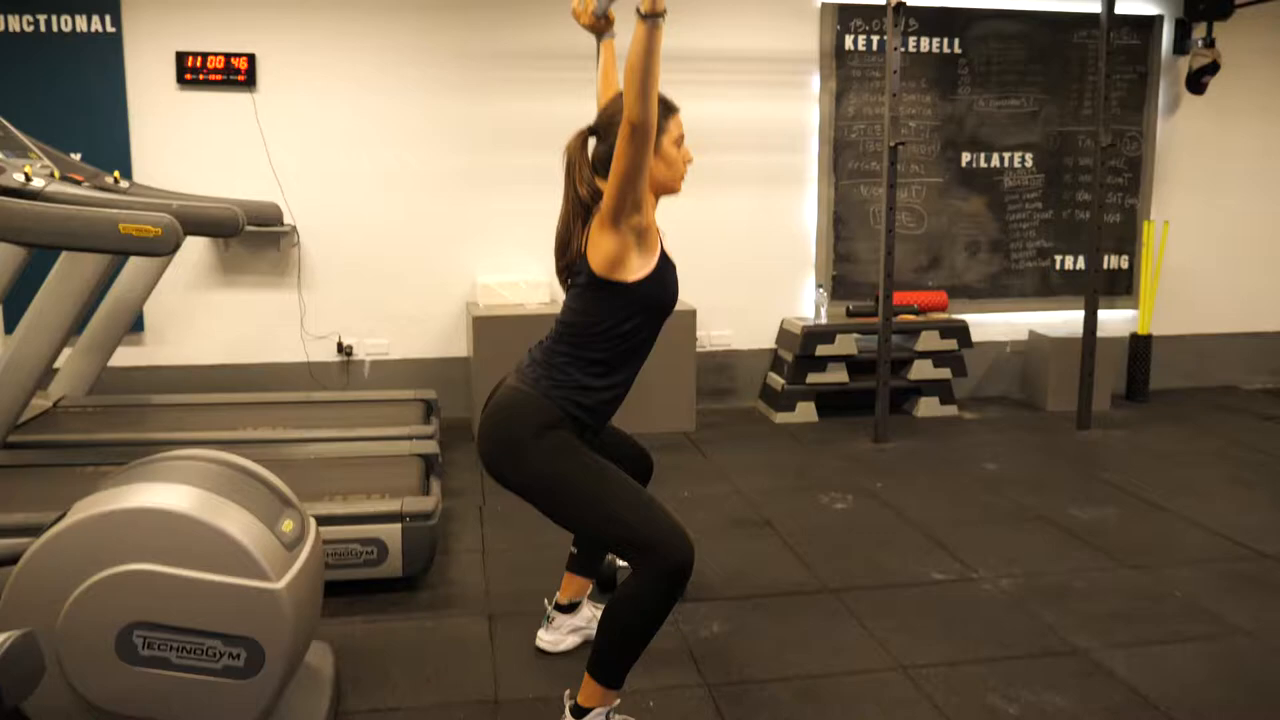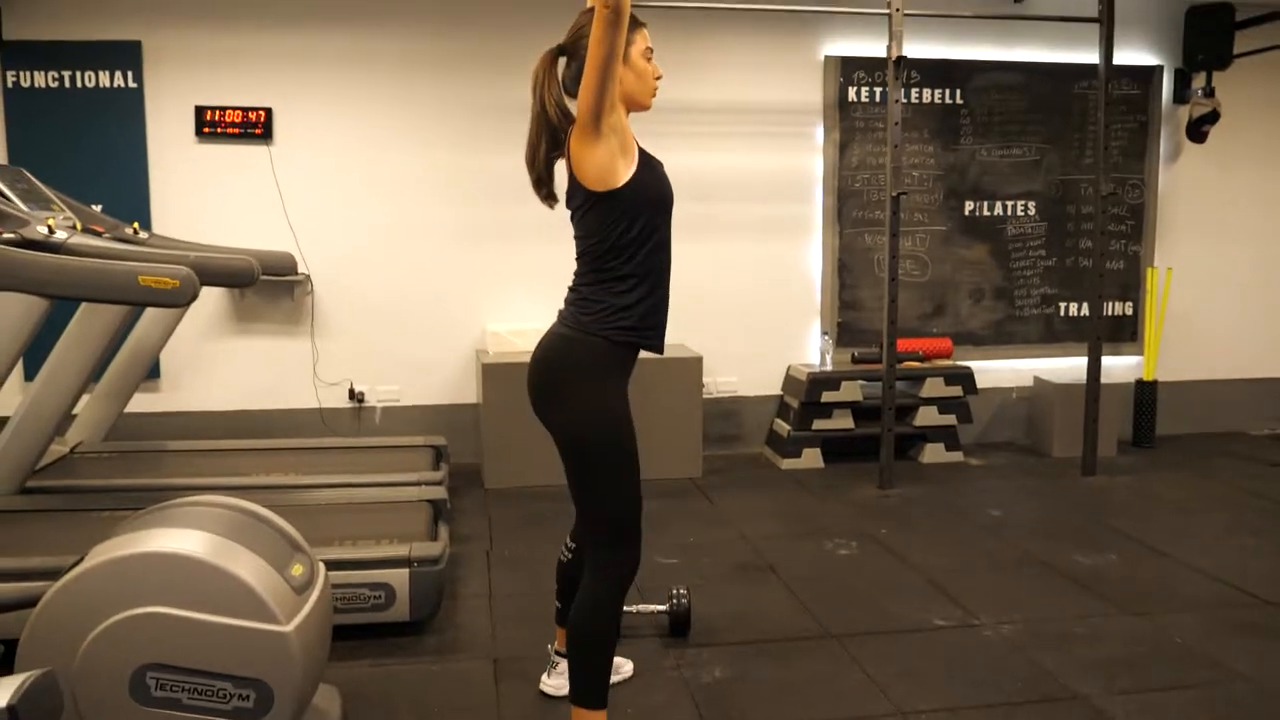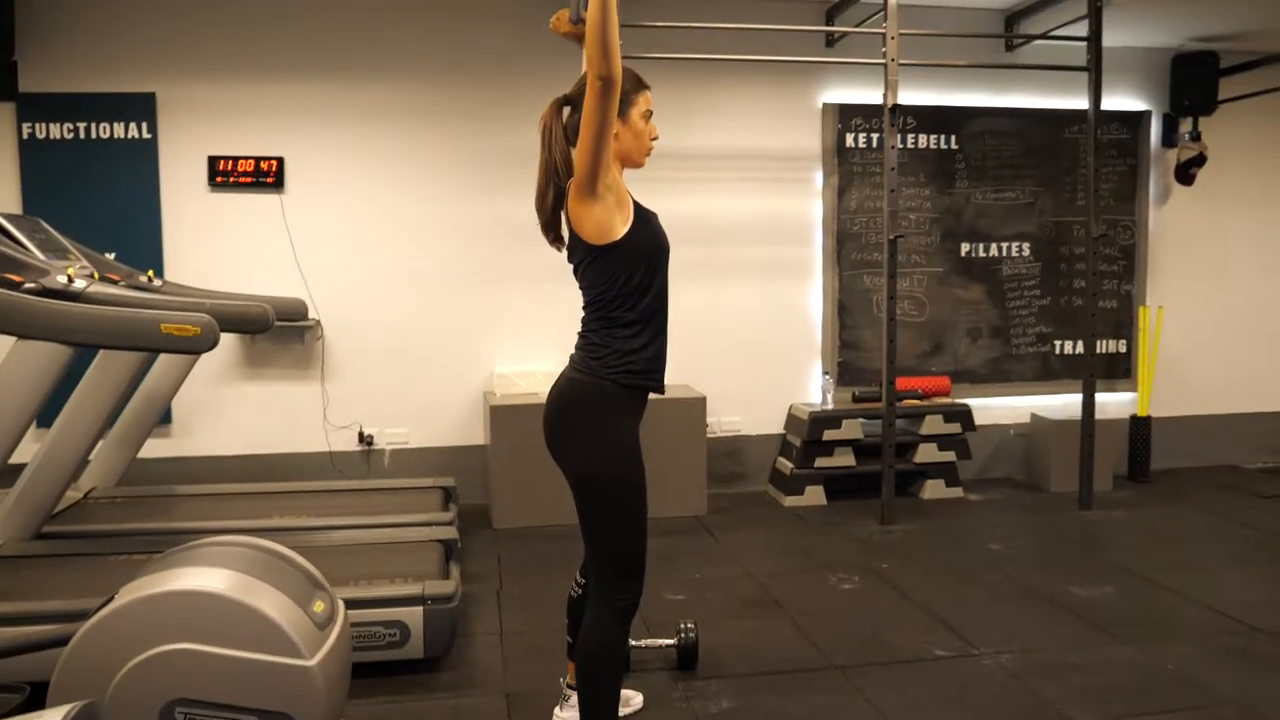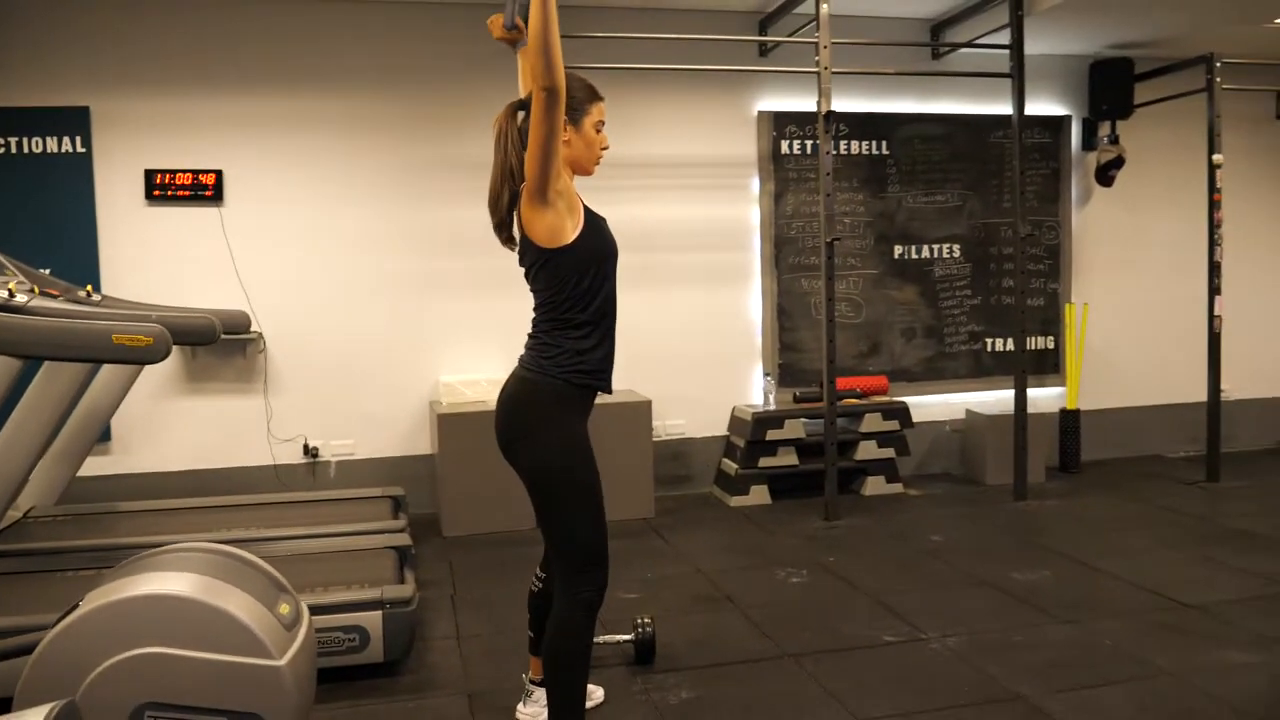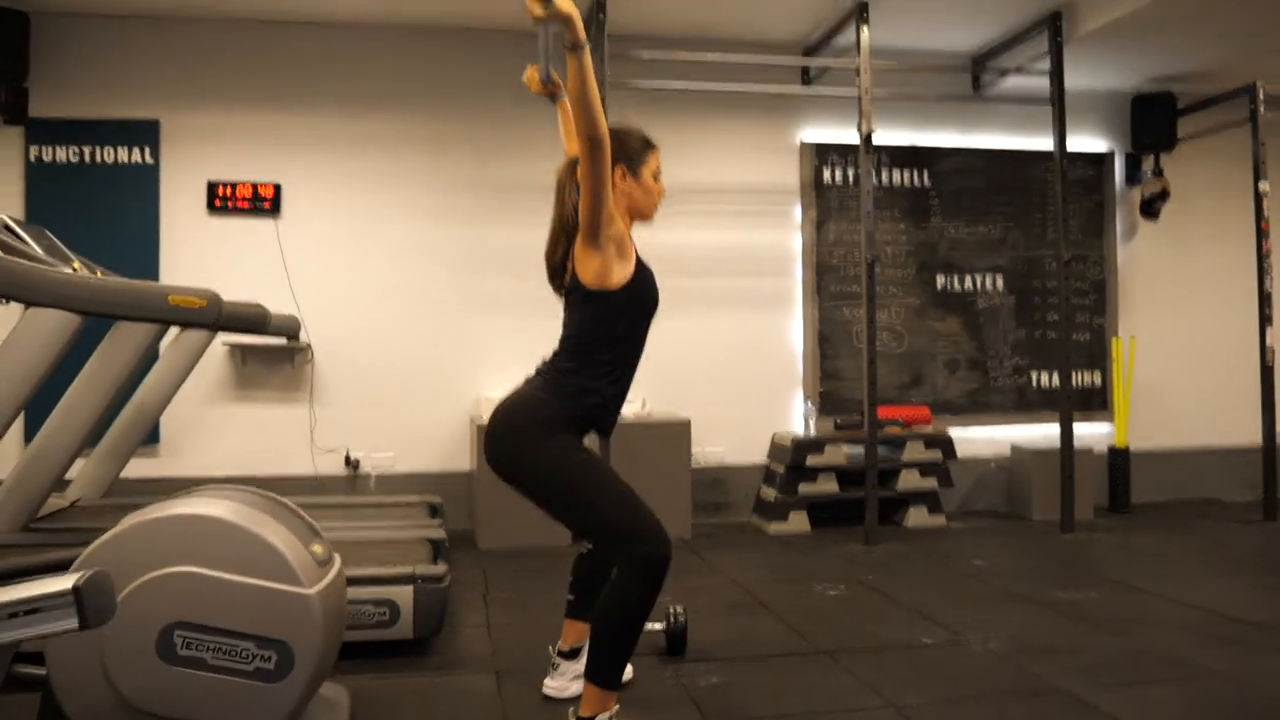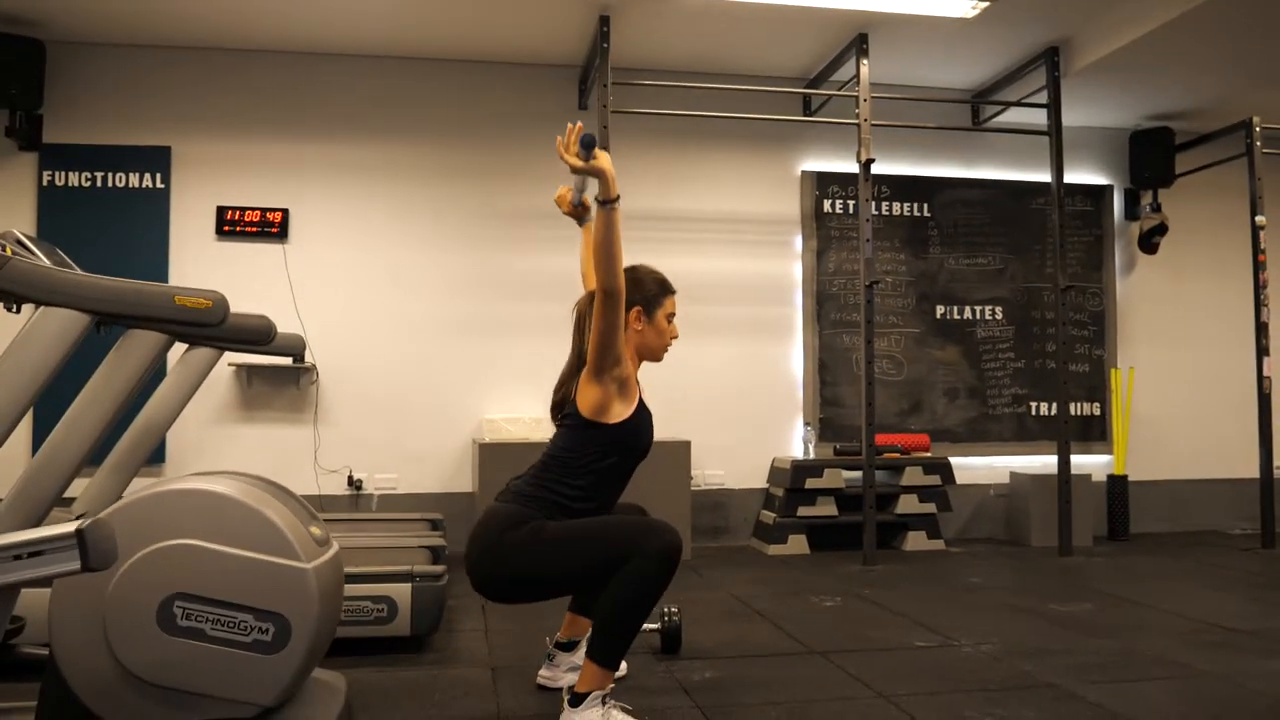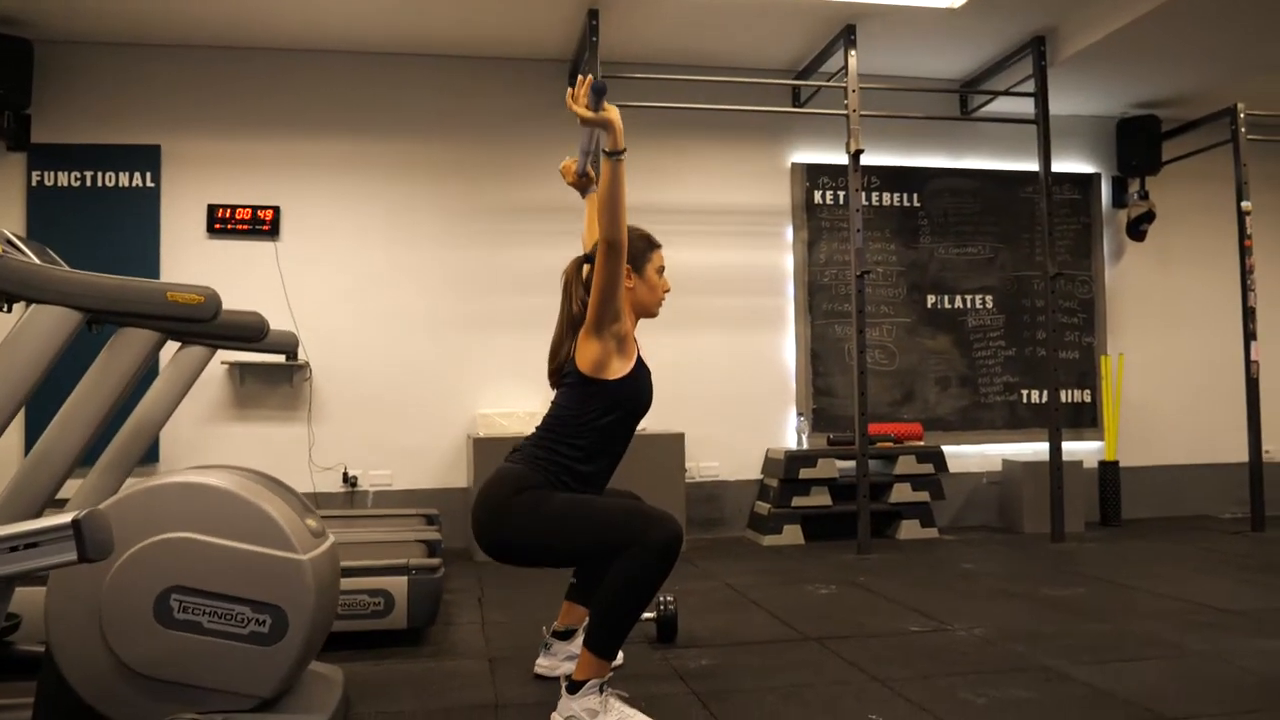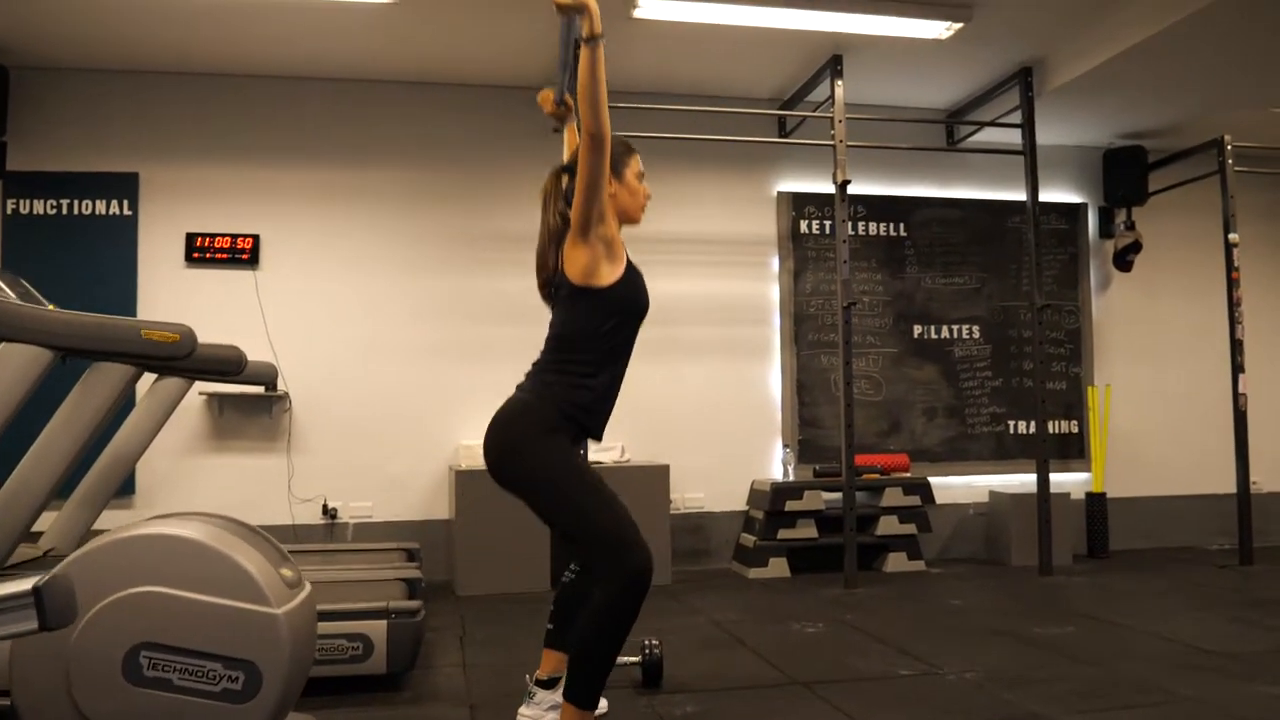
dt=0.5s
person 1, frame 1
left shoulder: (618, 211)
right shoulder: (623, 223)
left elbow: (619, 114)
right elbow: (631, 120)
left hip: (541, 414)
right hip: (529, 432)
left knee: (631, 471)
right knee: (667, 553)
left ankle: (567, 611)
person 1, frame 2
left shoulder: (606, 135)
right shoulder: (599, 136)
left hip: (584, 361)
right hip: (585, 368)
left knee: (597, 524)
right knee: (615, 551)
left ankle: (568, 659)
person 1, frame 3
left shoulder: (601, 187)
right shoulder: (593, 190)
left elbow: (600, 85)
right elbow: (603, 82)
left hip: (598, 403)
right hip: (597, 409)
left knee: (605, 563)
right knee: (618, 583)
person 1, frame 4
left shoulder: (551, 194)
right shoulder: (547, 195)
left elbow: (542, 95)
right elbow: (547, 90)
left hip: (545, 401)
right hip: (546, 407)
left knee: (565, 559)
right knee: (583, 576)
person 1, frame 5
left shoulder: (602, 235)
right shoulder: (605, 240)
left elbow: (582, 152)
right elbow: (593, 151)
left wrist: (558, 97)
left hip: (542, 428)
right hip: (531, 432)
left knee: (617, 526)
right knee: (644, 546)
left ankle: (571, 659)
person 1, frame 6
left shoulder: (613, 368)
right shoulder: (611, 376)
left elbow: (599, 282)
right elbow: (609, 288)
left wrist: (585, 219)
right wrist: (606, 187)
left hip: (520, 529)
right hip: (508, 545)
left knee: (630, 524)
right knee: (656, 543)
left ankle: (566, 652)
person 1, frame 7
left shoulder: (606, 329)
right shoulder: (608, 335)
left elbow: (602, 246)
right elbow: (609, 245)
left wrist: (589, 191)
right wrist: (613, 143)
left hip: (527, 494)
right hip: (514, 506)
left knee: (624, 517)
right knee: (657, 534)
left ankle: (563, 641)
person 1, frame 8
left shoulder: (592, 244)
right shoulder: (596, 243)
left elbow: (585, 160)
right elbow: (595, 142)
left wrist: (565, 117)
left hip: (540, 434)
right hip: (533, 436)
left knee: (600, 552)
right knee: (627, 563)
